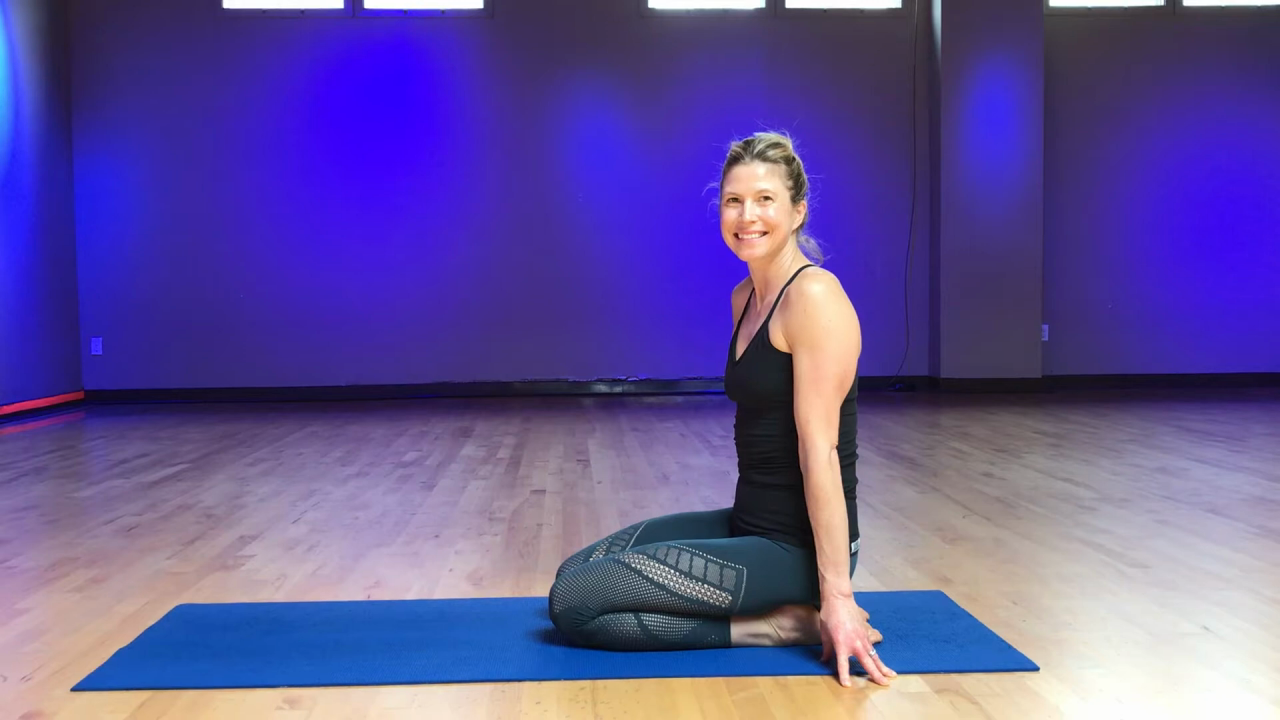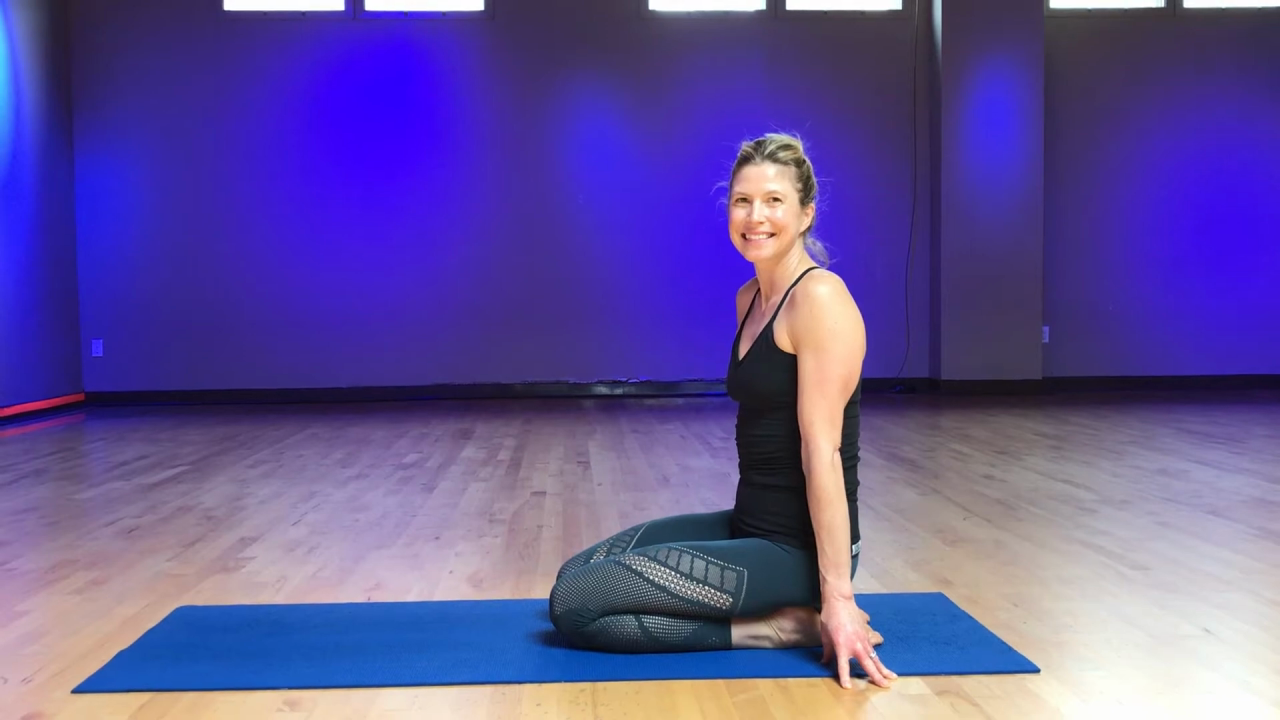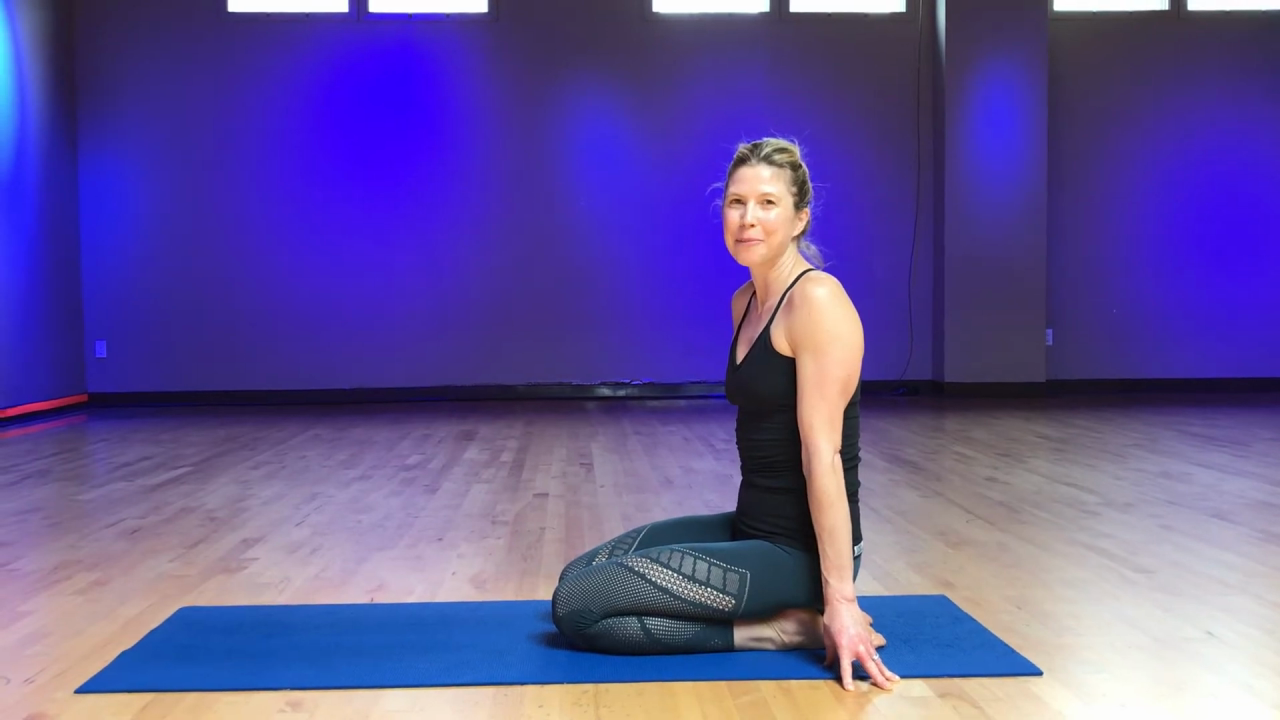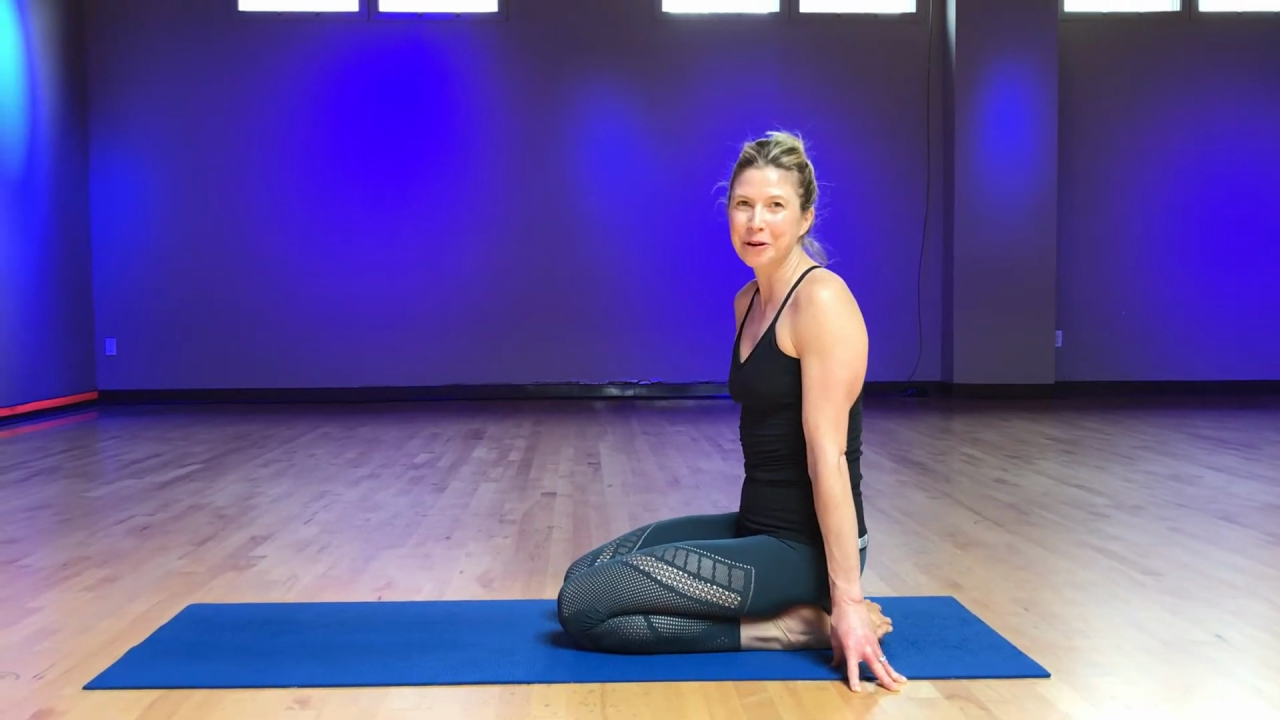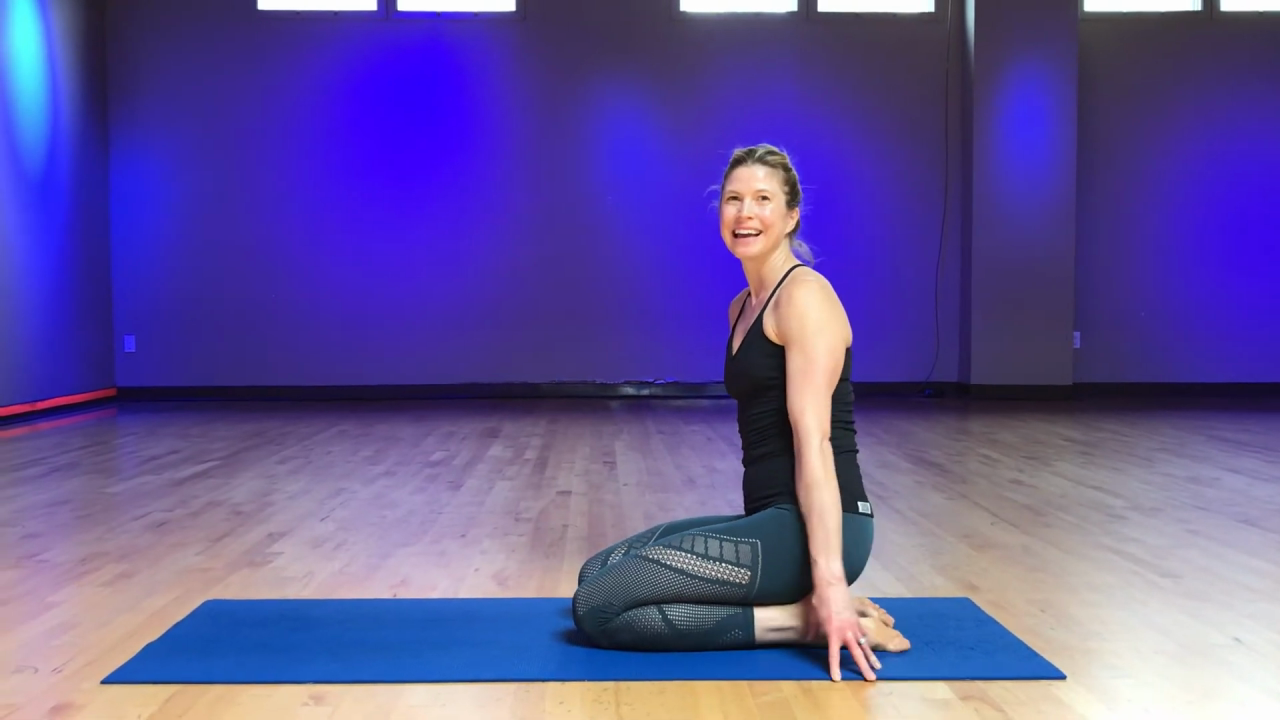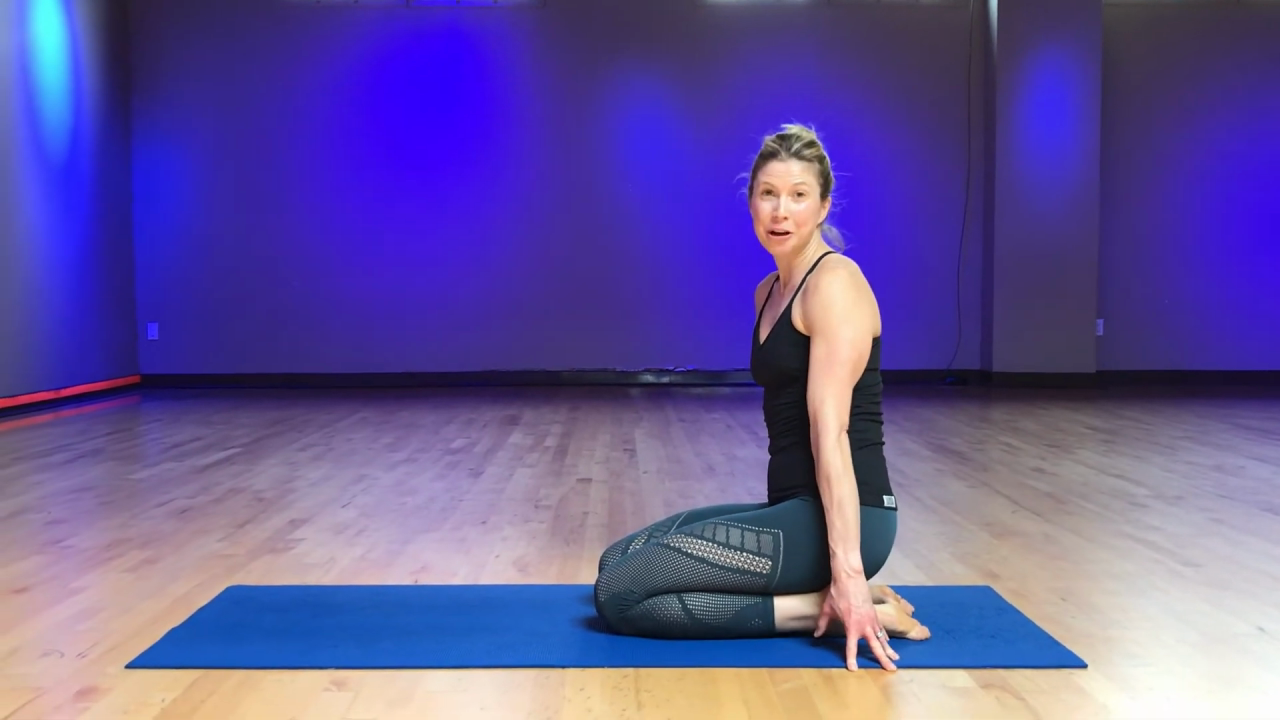
dt=0.7s
person 1, frame 1
left shoulder: (813, 296)
right shoulder: (744, 296)
left elbow: (819, 448)
left wrist: (835, 593)
left hip: (795, 544)
right hip: (751, 523)
left knee: (574, 600)
right knee: (575, 573)
left ankle: (783, 623)
right ankle: (775, 613)
person 1, frame 2
left shoulder: (819, 298)
right shoulder: (749, 297)
left elbow: (822, 450)
left wrist: (837, 594)
left hip: (796, 546)
right hip: (752, 525)
left knee: (575, 603)
right knee: (575, 575)
left ankle: (787, 624)
right ankle: (777, 615)
person 1, frame 3
left shoulder: (816, 300)
right shoulder: (745, 300)
left elbow: (823, 453)
left wrist: (840, 597)
left hip: (797, 547)
right hip: (753, 526)
left knee: (577, 604)
right knee: (578, 576)
left ankle: (789, 626)
right ankle: (782, 616)
person 1, frame 4
left shoulder: (821, 301)
right shoulder: (748, 301)
left elbow: (828, 455)
left wrist: (846, 597)
left hip: (802, 548)
right hip: (759, 527)
left knee: (582, 604)
right knee: (583, 575)
left ankle: (789, 625)
right ankle: (783, 613)
person 1, frame 5
left shoulder: (804, 295)
right shoulder: (743, 305)
left elbow: (814, 440)
left wrist: (828, 574)
left hip: (806, 528)
right hip: (772, 519)
left knee: (596, 605)
right knee: (597, 573)
left ankle: (804, 618)
right ankle: (795, 605)
person 1, frame 6
left shoulder: (834, 283)
right shoulder: (769, 291)
left elbow: (831, 432)
left wrist: (847, 570)
left hip: (836, 518)
right hip: (797, 510)
left knee: (619, 593)
right knee: (617, 562)
left ankle: (825, 606)
right ankle: (830, 596)
